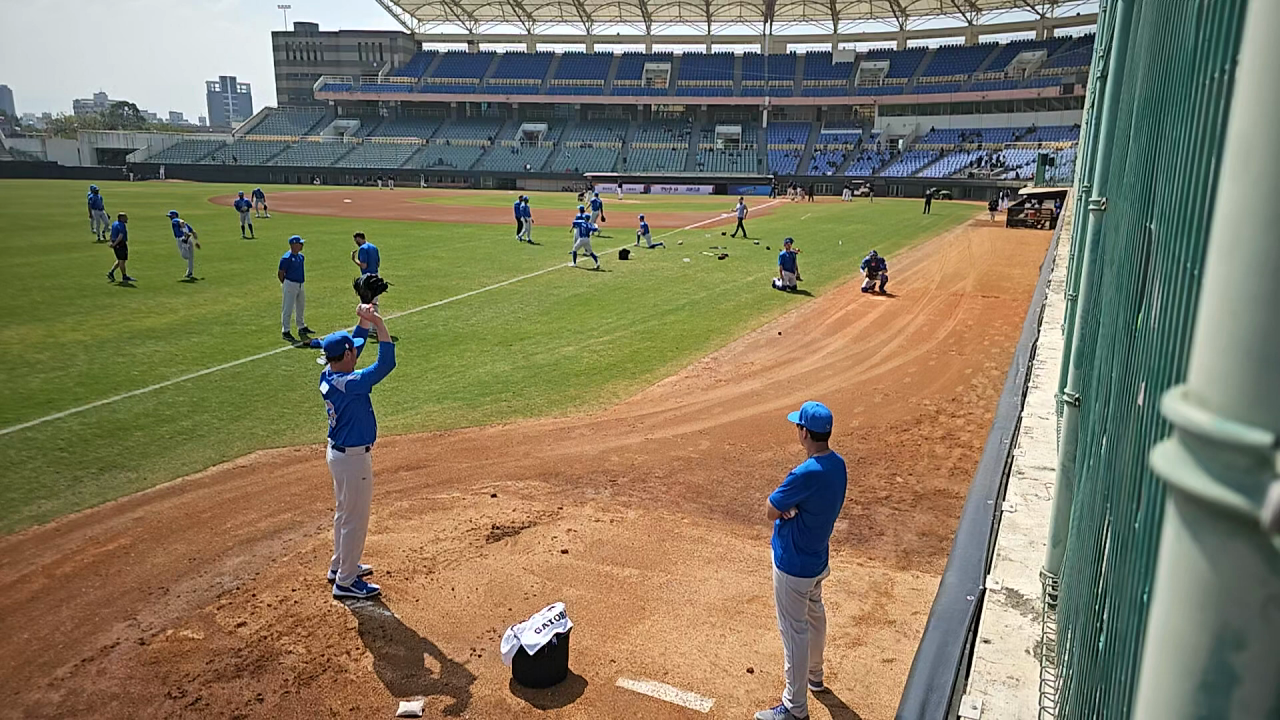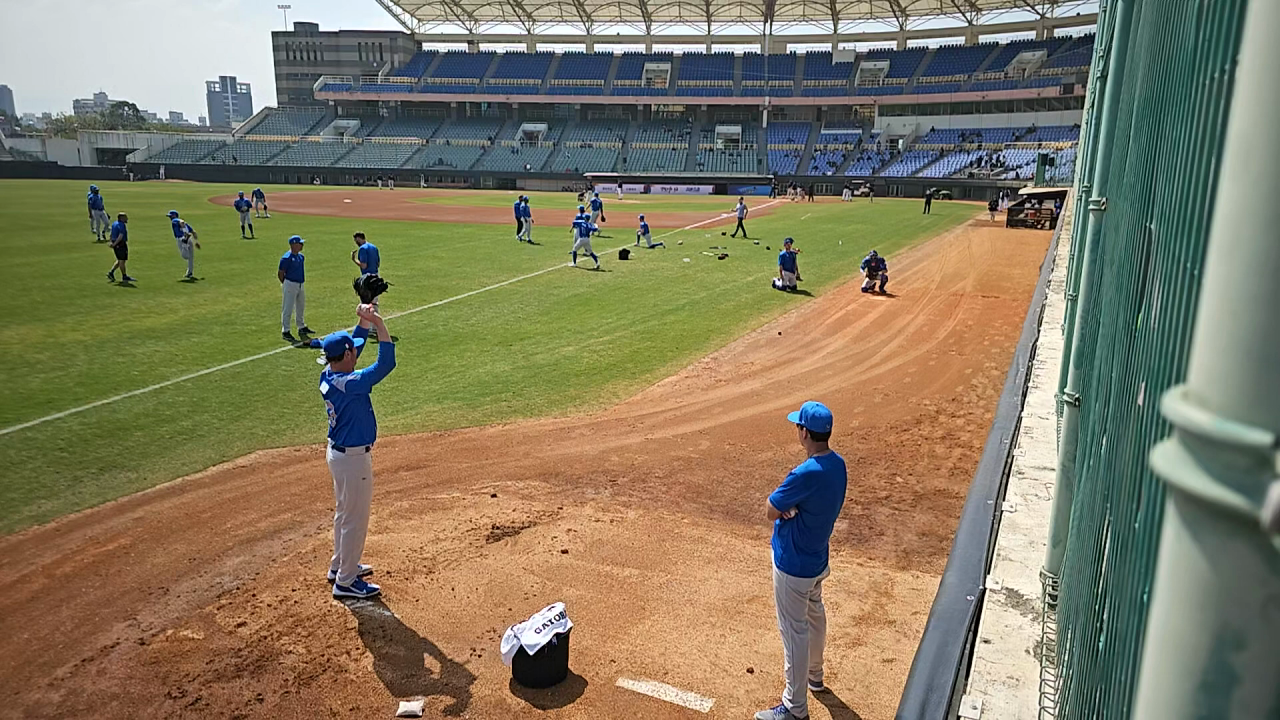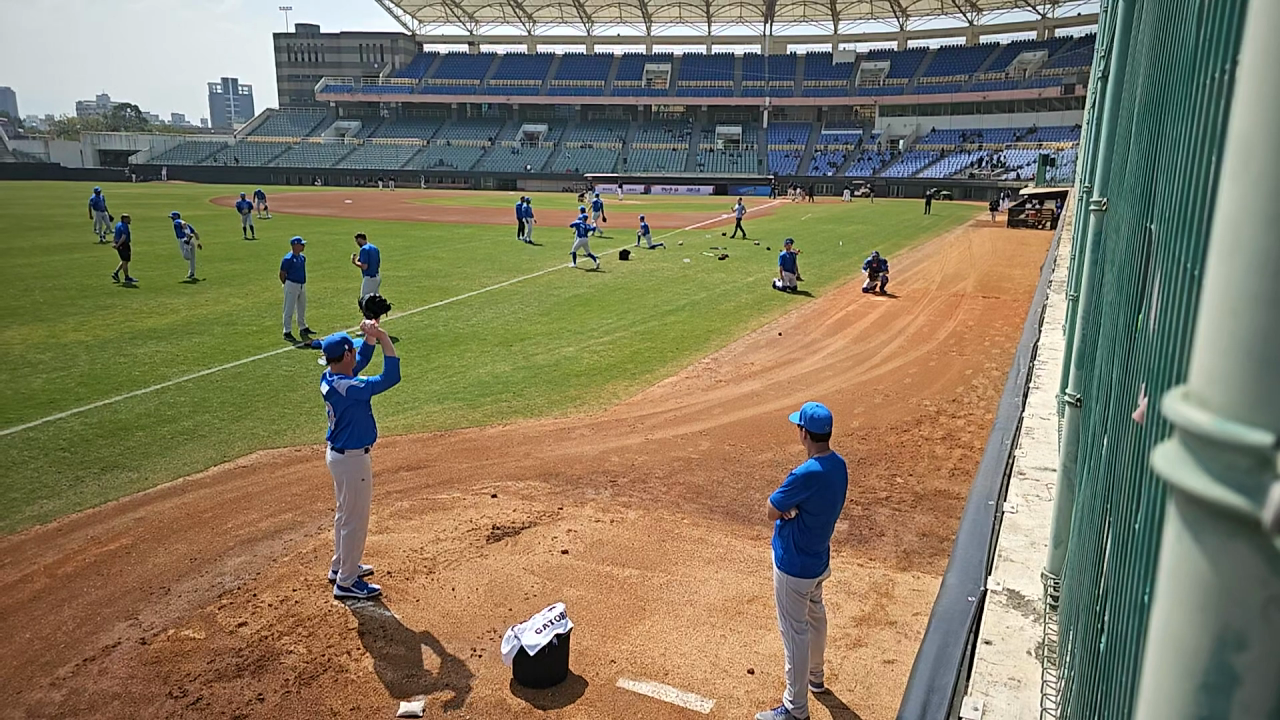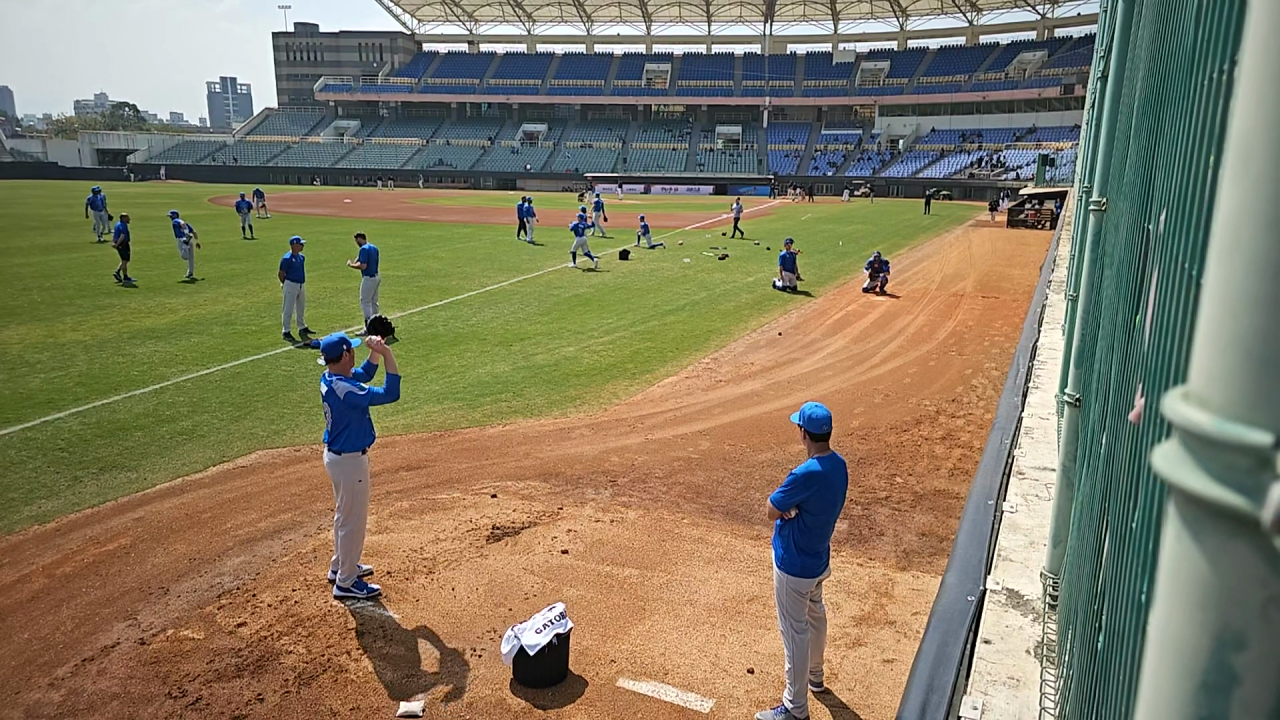
dt=0.7s
person 1, frame 1
left shoulder: (806, 473)
right shoulder: (838, 464)
left elbow: (771, 511)
left wrist: (784, 504)
right wrist: (791, 505)
left hip: (793, 565)
right hip: (818, 559)
left knee: (795, 631)
right knee: (814, 616)
right ankle: (814, 675)
person 1, frame 2
left shoulder: (806, 474)
right shoulder: (838, 464)
left elbow: (771, 511)
left wrist: (784, 505)
right wrist: (791, 505)
left hip: (793, 565)
right hip: (817, 559)
left knee: (794, 631)
right knee: (815, 615)
right ankle: (815, 675)
person 1, frame 3
left shoulder: (806, 474)
right shoulder: (839, 465)
left elbow: (771, 512)
left wrist: (785, 505)
right wrist: (791, 505)
left hip: (794, 565)
right hip: (818, 559)
left knee: (795, 632)
right knee: (815, 616)
right ankle: (815, 676)
person 1, frame 4
left shoulder: (806, 474)
right shoulder: (839, 465)
left elbow: (772, 511)
right wrist: (792, 506)
left hip: (794, 565)
right hip: (818, 559)
left knee: (795, 632)
right knee: (815, 616)
right ankle: (815, 676)
person 2, frame 1
left shoulder: (328, 375)
right shoulder: (348, 384)
left elbow: (354, 343)
right elbow: (386, 363)
left wrist: (365, 320)
right wrist: (378, 323)
left hip: (338, 451)
right hip: (353, 458)
left knee: (345, 512)
right knee: (355, 519)
left ankle: (340, 565)
right ankle: (345, 581)
person 2, frame 2
left shoulder: (328, 375)
right shoulder: (348, 384)
left elbow: (354, 343)
right elbow: (386, 363)
left wrist: (365, 320)
right wrist: (378, 323)
left hip: (338, 451)
right hip: (353, 458)
left knee: (345, 513)
right knee: (355, 519)
left ankle: (340, 566)
right ankle: (346, 582)
person 2, frame 3
left shoulder: (330, 378)
right shoulder: (347, 387)
left elbow: (362, 359)
right elbow: (391, 377)
left wrist: (370, 335)
right wrist: (383, 337)
left hip: (338, 453)
right hip: (352, 459)
left knee: (345, 513)
right knee: (355, 519)
left ankle: (341, 566)
right ankle: (346, 582)
person 2, frame 4
left shoulder: (330, 378)
right shoulder: (343, 389)
left elbow: (364, 374)
right elbow: (391, 394)
left wrist: (375, 352)
right wrist: (387, 354)
left hip: (337, 454)
right hip: (349, 460)
left knee: (345, 515)
right knee: (353, 520)
left ankle: (341, 566)
right ankle: (346, 582)
